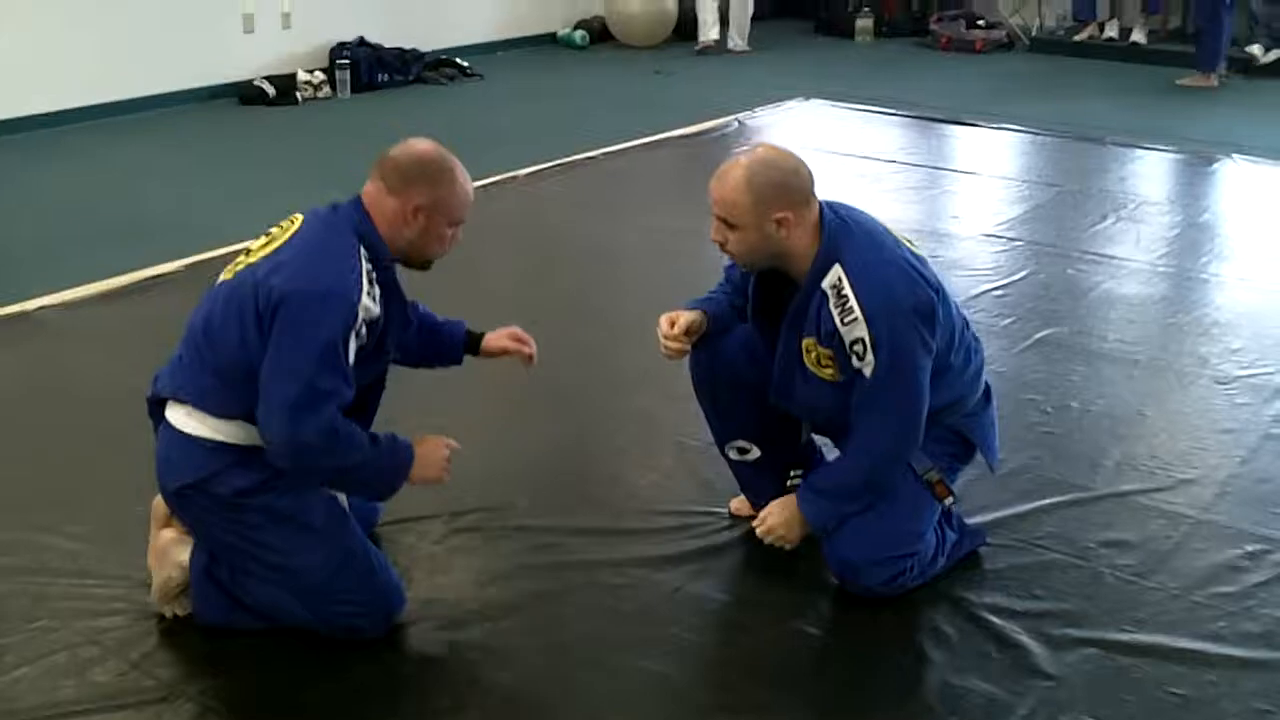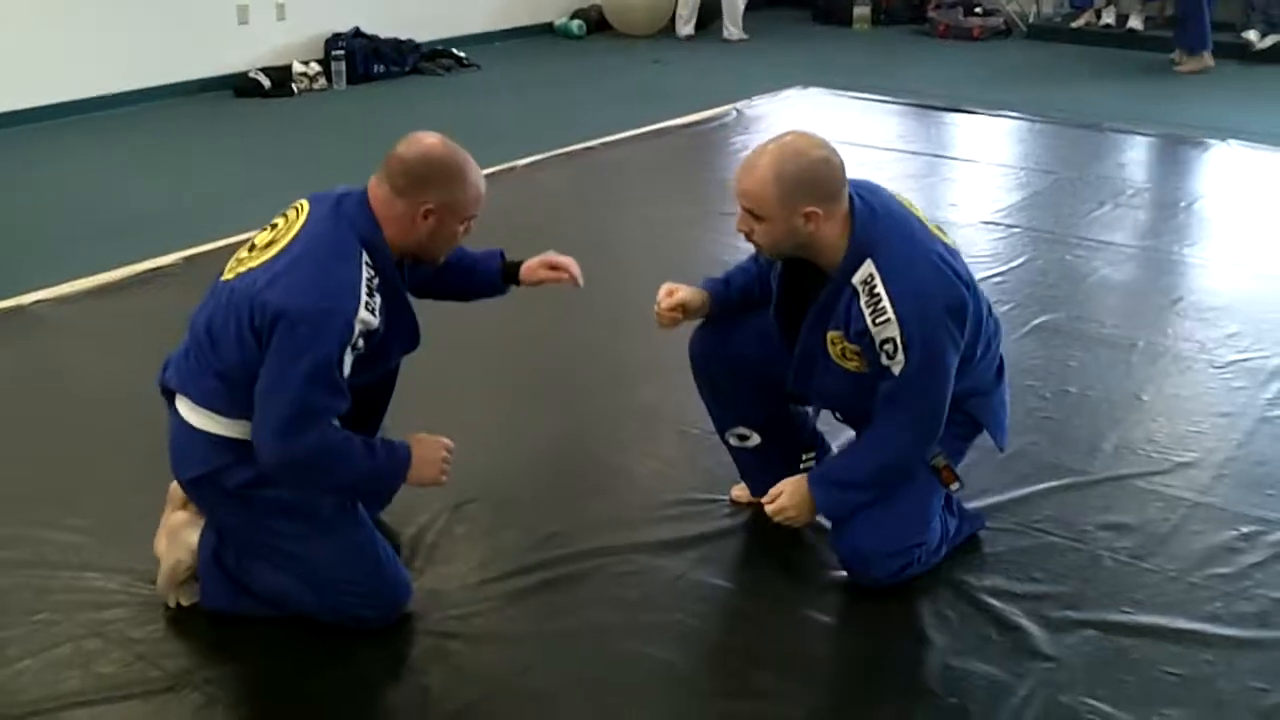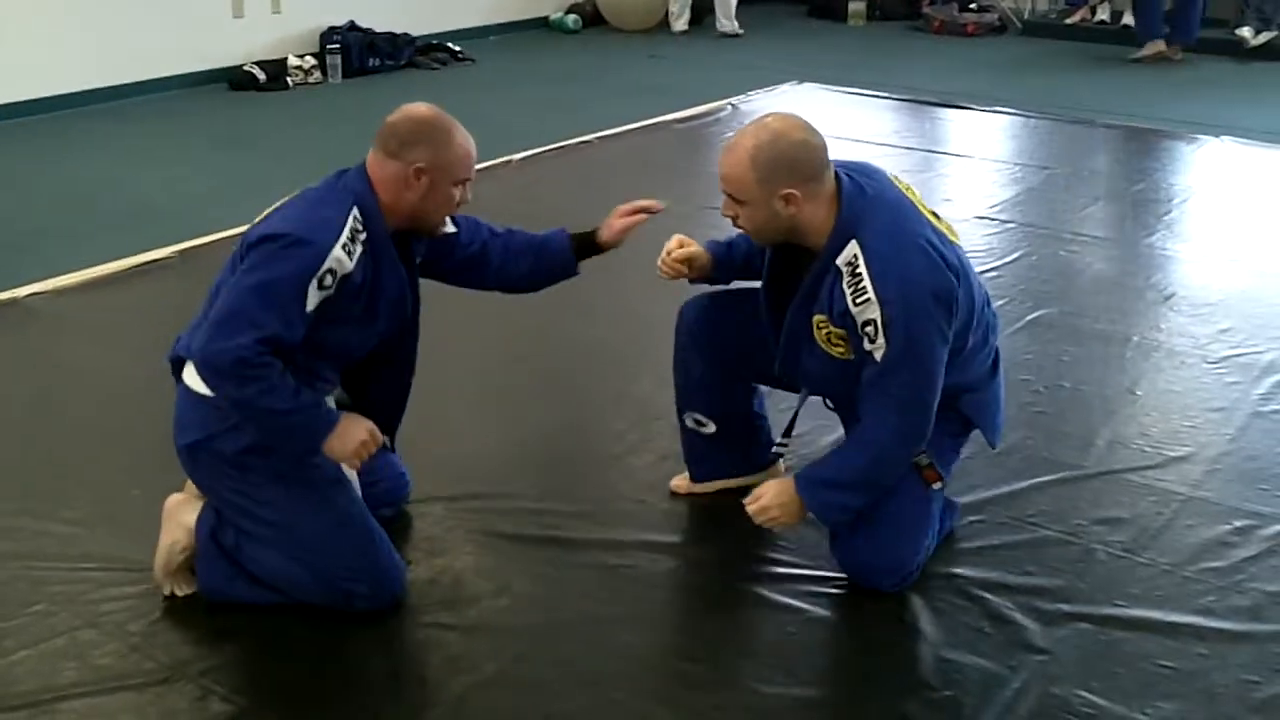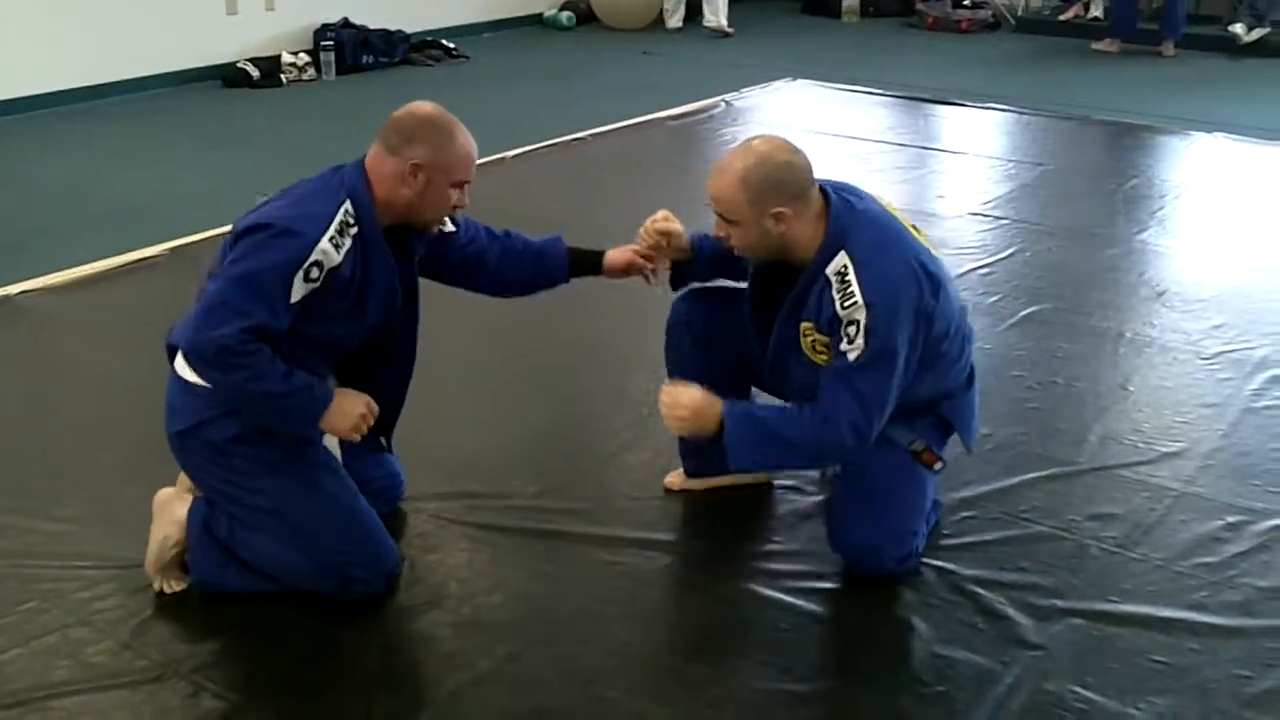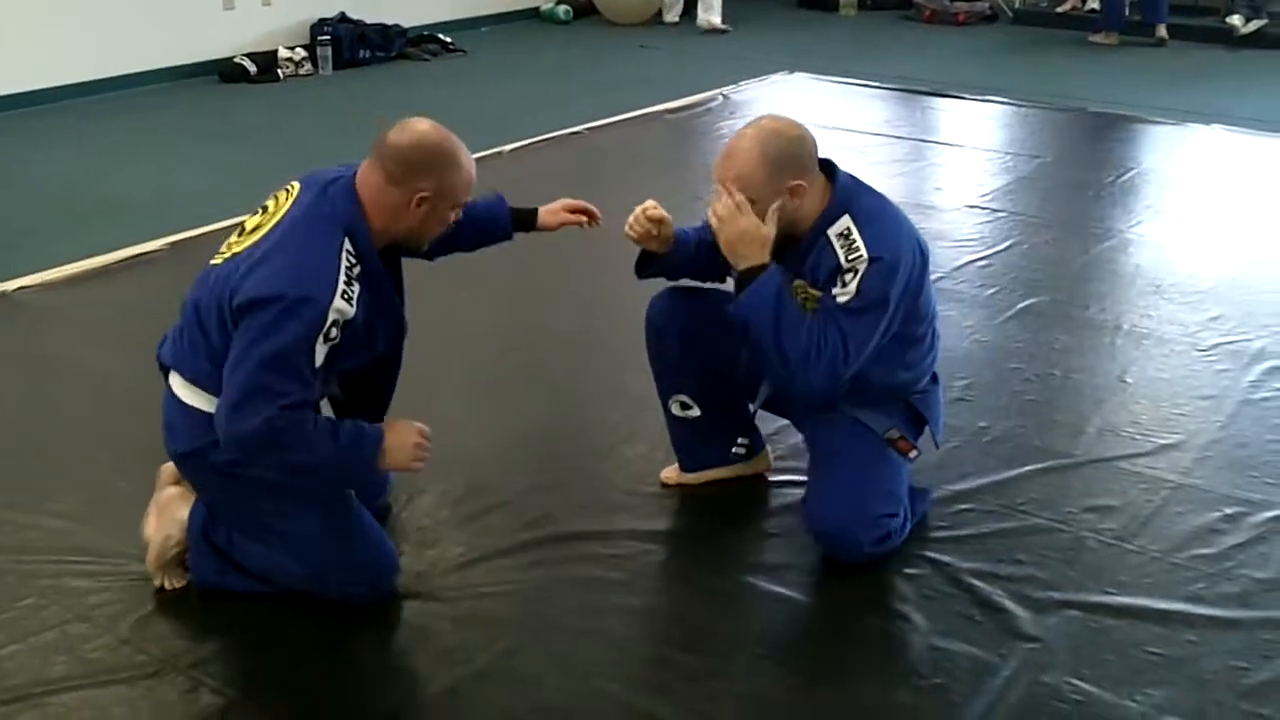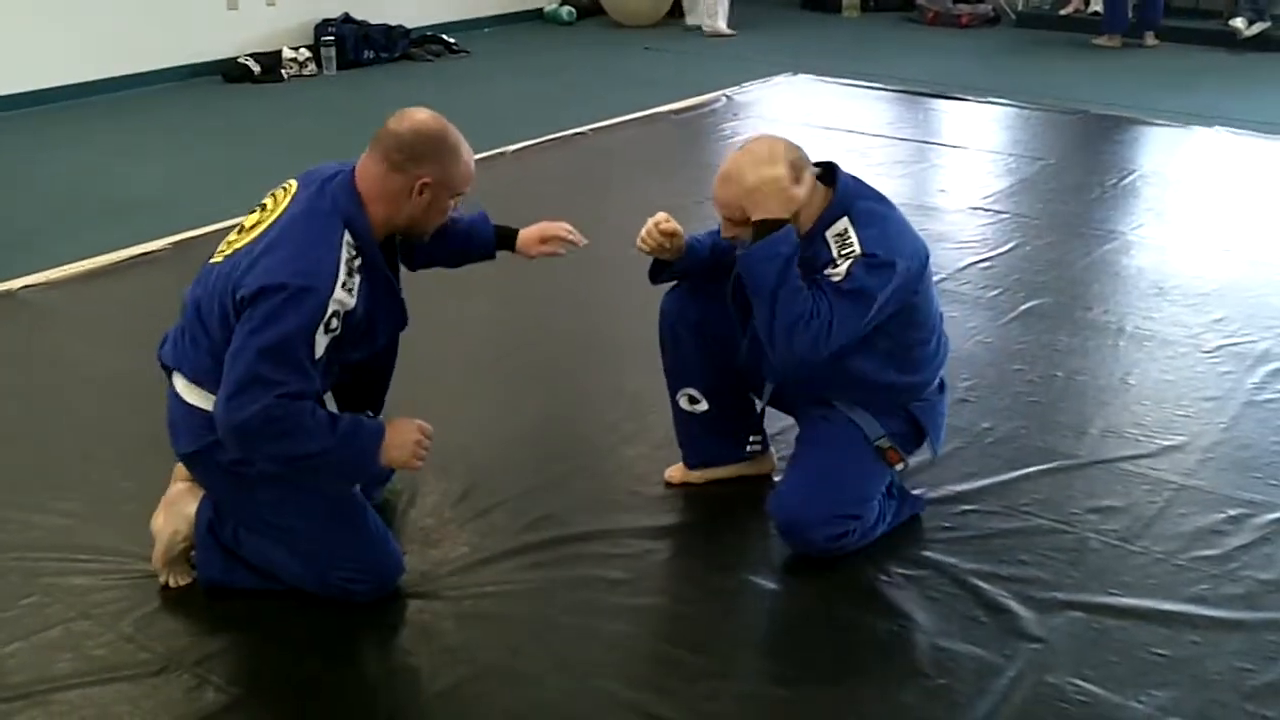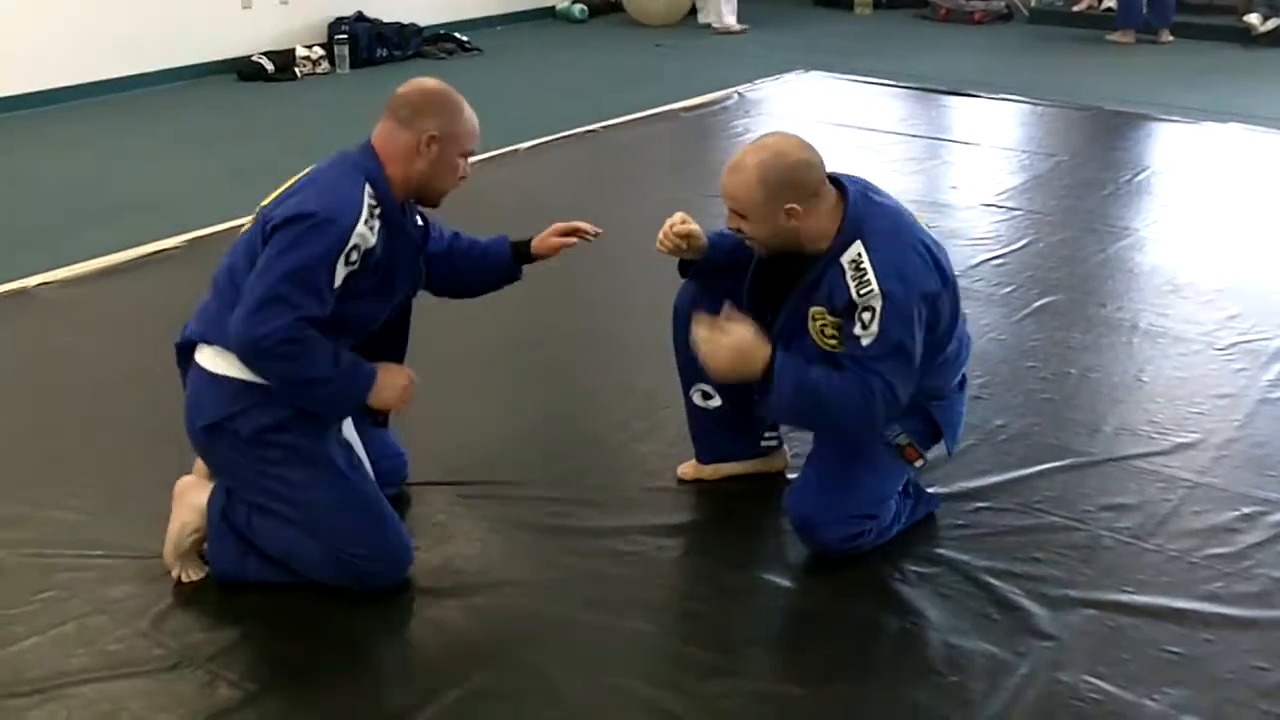
dt=0.3s
person 1, frame 1
left shoulder: (337, 234)
right shoulder: (329, 291)
left elbow: (393, 326)
right elbow: (305, 437)
left wrist: (474, 342)
right wrist: (404, 462)
left hip: (247, 433)
right hip: (222, 463)
left knee: (358, 516)
right knee: (369, 607)
left ankle: (198, 515)
right ankle: (194, 563)
person 1, frame 2
left shoulder: (345, 212)
right shoulder: (328, 300)
left elbow: (421, 266)
right elbow: (293, 445)
left wrist: (513, 272)
right wrist: (401, 460)
left hip: (264, 416)
right hip: (238, 450)
left knee: (368, 490)
right knee: (377, 599)
left ankle: (213, 504)
right ankle: (204, 551)
person 1, frame 3
left shoulder: (384, 208)
right shoulder: (311, 244)
left elbow: (487, 255)
right elbow: (226, 357)
left wrist: (592, 242)
right wrist: (324, 430)
left hip: (290, 406)
right hip: (235, 422)
left knee: (388, 492)
right knee: (369, 583)
left ankle: (236, 494)
right ankle: (203, 533)
person 1, frame 4
left shoulder: (390, 211)
right shoulder: (304, 235)
left elbow: (477, 253)
right elbow: (215, 344)
left wrist: (594, 261)
right wrist: (319, 407)
left hip: (281, 393)
right hip: (226, 414)
left knee: (381, 489)
right knee: (364, 566)
left ankle: (229, 484)
right ankle: (195, 524)
person 1, frame 5
left shoulder: (343, 193)
right shoulder: (308, 287)
left elbow: (432, 229)
right elbow: (257, 426)
left wrist: (529, 219)
right wrist: (374, 446)
left hip: (268, 399)
right hip: (225, 429)
left knee: (369, 489)
right knee: (364, 574)
left ankle: (209, 488)
right ankle: (192, 524)
person 1, frame 6
left shoulder: (337, 191)
right shoulder: (311, 276)
left elbow: (411, 239)
right elbow: (253, 415)
left wrist: (509, 239)
right wrist: (372, 439)
left hip: (270, 394)
right hip: (231, 425)
left knee: (368, 472)
right knee: (370, 573)
left ankle: (216, 482)
right ankle: (200, 519)
person 1, frame 7
left shoulder: (371, 188)
right shoulder: (336, 216)
left elbow: (434, 258)
right elbow: (264, 335)
left wrist: (525, 251)
right wrist: (364, 383)
left hip: (281, 387)
right hip: (248, 403)
left knee: (386, 472)
right knee: (379, 559)
left ankle: (235, 469)
right ankle: (211, 511)
person 2, frame 1
left shoulder: (881, 298)
right shoulder: (775, 244)
left elbow: (887, 441)
right elbow: (743, 290)
left wrist: (810, 509)
right wrist: (699, 319)
left hip: (920, 427)
right hip: (836, 396)
left knee: (861, 563)
right knee: (717, 354)
left ankle: (944, 530)
right ankle: (786, 480)
person 2, frame 2
left shoulder: (911, 293)
right shoulder: (832, 202)
left elbow: (908, 427)
right elbow: (772, 270)
left wrist: (820, 491)
right wrist: (707, 296)
left hip: (935, 403)
left knee: (871, 556)
right knee: (716, 343)
left ankle: (941, 515)
right ankle: (792, 464)
person 2, frame 3
left shoulder: (898, 277)
right shoulder: (829, 185)
left elbow: (897, 422)
right elbow: (773, 247)
left wrist: (809, 494)
right wrist: (711, 260)
left hip: (920, 398)
left knee: (875, 563)
right knee: (706, 323)
left ankle: (921, 504)
right ankle: (737, 461)
person 2, frame 4
left shoulder: (880, 286)
right shoulder: (806, 206)
left elbow: (845, 428)
right elbow: (745, 256)
left wrist: (722, 420)
right wrist: (686, 251)
left hip: (901, 405)
left knee: (872, 549)
right knee: (694, 320)
left ankle: (898, 490)
right ankle: (723, 464)
person 2, frame 5
left shoulder: (879, 248)
right shoulder: (777, 201)
left elbow: (817, 371)
right elbow: (711, 248)
left wrist: (755, 267)
right wrist: (668, 243)
left hip: (866, 397)
left knee: (845, 530)
right knee: (671, 314)
left ankle: (879, 483)
right ankle: (727, 453)
person 2, frame 6
left shoulder: (876, 247)
right shoulder: (807, 190)
left elbow: (795, 346)
right elbow: (727, 256)
left wrist: (771, 227)
right wrist: (679, 249)
left hip: (874, 401)
left knee: (806, 524)
right knee: (685, 306)
left ankle: (890, 499)
right ankle: (734, 452)
person 2, frame 7
left shoulder: (892, 271)
right shoulder: (817, 199)
left elbow: (871, 398)
right elbow: (755, 252)
left wrist: (765, 368)
right wrist: (703, 248)
left hip: (894, 401)
left knee: (823, 524)
right knee: (701, 301)
left ankle: (904, 495)
right ankle: (745, 448)
